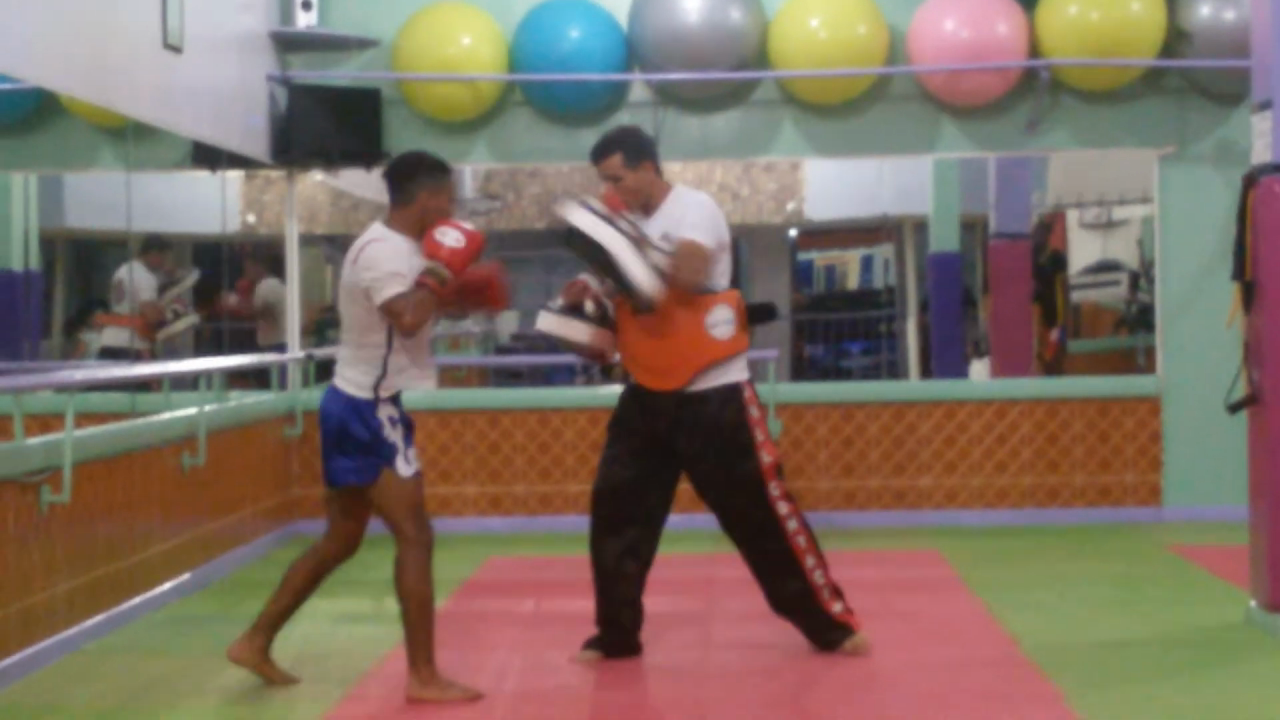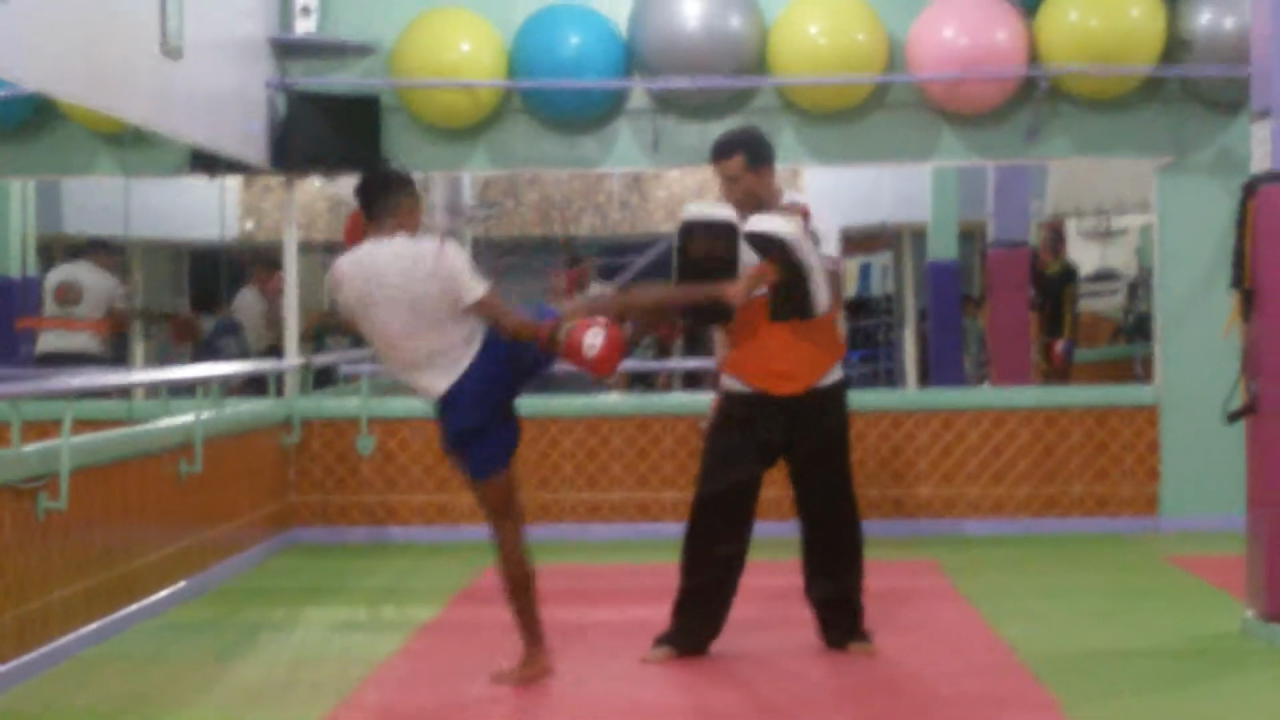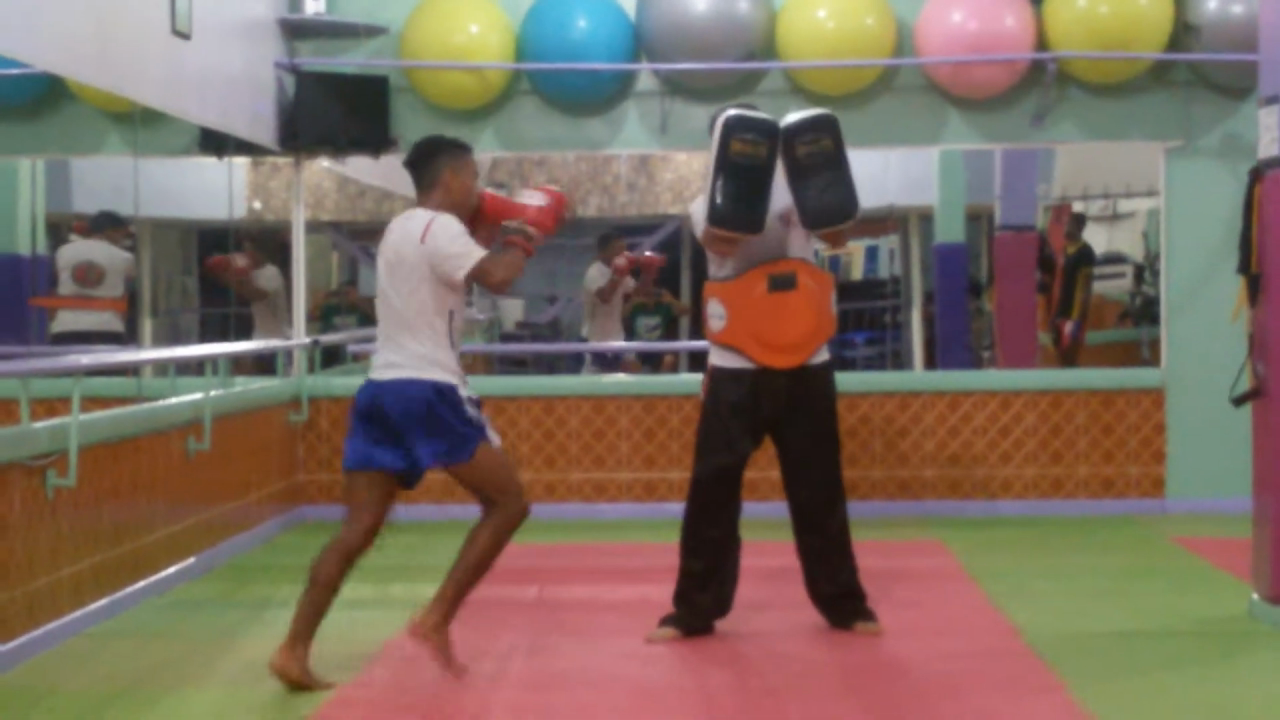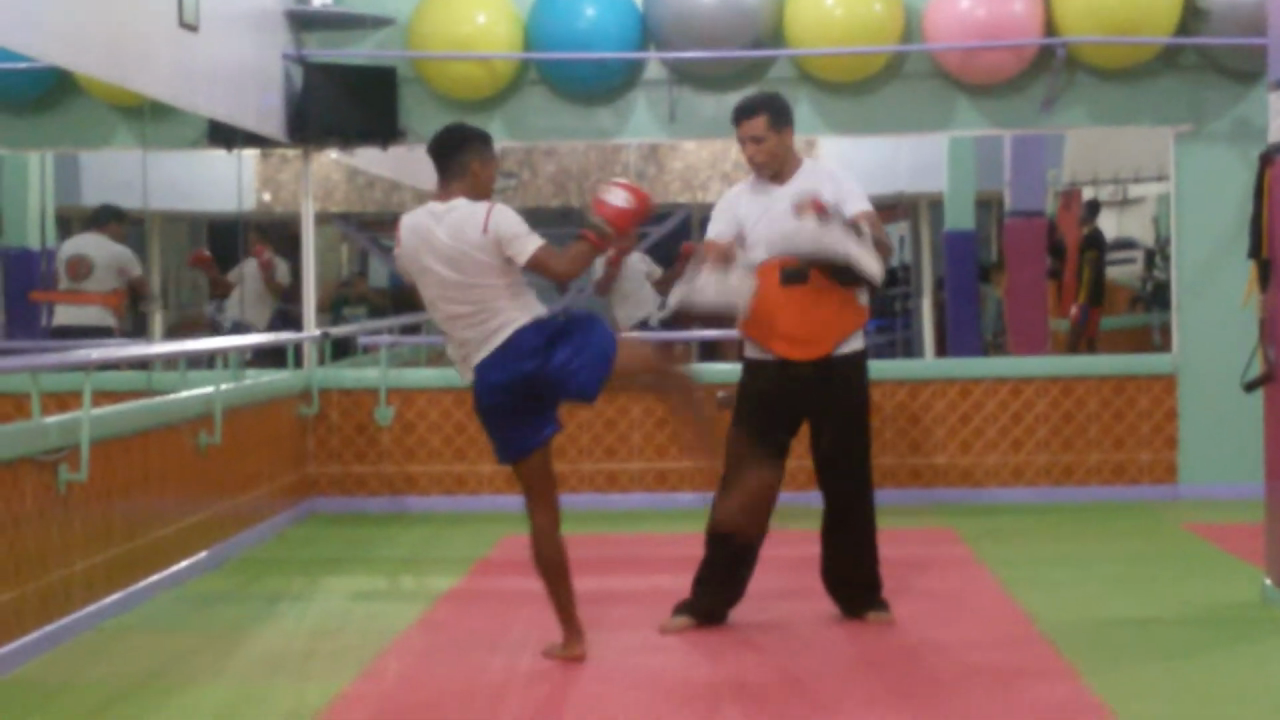
dt=0.7s
person 1, frame 1
left shoulder: (401, 247)
right shoulder: (380, 252)
left elbow: (413, 314)
right elbow: (409, 319)
left wrist: (460, 288)
right wrist: (439, 274)
left hip: (359, 406)
right hip: (364, 409)
left knee: (338, 540)
right knee: (414, 535)
left ankle: (255, 642)
right ankle: (424, 676)
person 1, frame 2
left shoulder: (343, 272)
right shoulder: (438, 254)
right elbow: (503, 319)
right wrist: (568, 332)
left hip: (458, 406)
right hip: (492, 363)
left knee: (506, 526)
left ankle: (533, 654)
right ankle: (714, 291)
person 1, frame 3
left shoulder: (399, 229)
right shoulder: (441, 228)
right elbow: (498, 277)
left wrist: (499, 242)
right wrist: (523, 243)
left hip: (379, 392)
right hip: (428, 391)
left knee: (358, 530)
right knee: (509, 506)
left ankle: (294, 650)
right ankle: (437, 616)
person 1, frame 4
left shoulder: (406, 228)
right shoulder: (491, 218)
right elbow: (564, 267)
right wrist: (601, 236)
left hip: (490, 379)
right hip: (540, 342)
left knee: (542, 507)
right knee: (657, 365)
left ankle: (571, 633)
right ankle: (710, 441)
person 2, frame 1
left shoulder: (695, 210)
right shoulder: (632, 226)
left elbow: (687, 280)
right wrist: (591, 294)
left hip: (714, 392)
right hip: (648, 394)
left knee: (758, 508)
right knee: (615, 507)
left ankle: (830, 621)
right ankle: (616, 633)
person 2, frame 2
left shoulder: (808, 220)
right shoulder: (715, 229)
left elbow: (828, 299)
left wrist: (801, 246)
left hip: (816, 391)
right hip: (746, 393)
left knee: (831, 511)
right knee: (716, 511)
left ankle: (842, 623)
right ankle: (690, 630)
person 2, frame 3
left shoulder: (798, 194)
right shoulder: (707, 206)
left elbow: (838, 235)
right elbow: (721, 243)
left wrist: (822, 171)
right wrist: (736, 184)
left hip: (804, 368)
right hip: (735, 372)
left knee: (819, 492)
right knee: (712, 490)
left ankle: (844, 604)
right ankle: (695, 610)
person 2, frame 4
left shoulder: (832, 183)
right shoulder: (738, 198)
left elbow: (875, 242)
right elbow: (711, 259)
left wrist: (841, 230)
left hip: (837, 358)
right hip: (768, 363)
left knee: (848, 482)
right knee: (744, 482)
left ankle: (858, 594)
right ankle: (709, 600)
